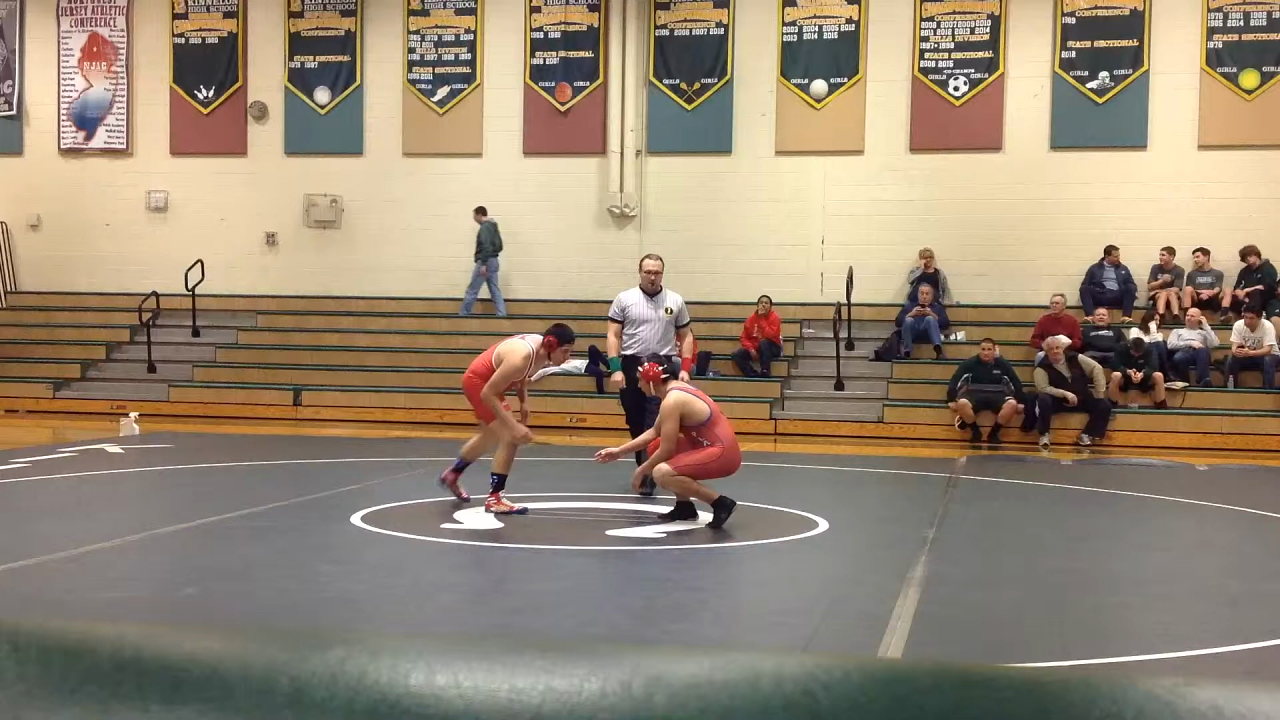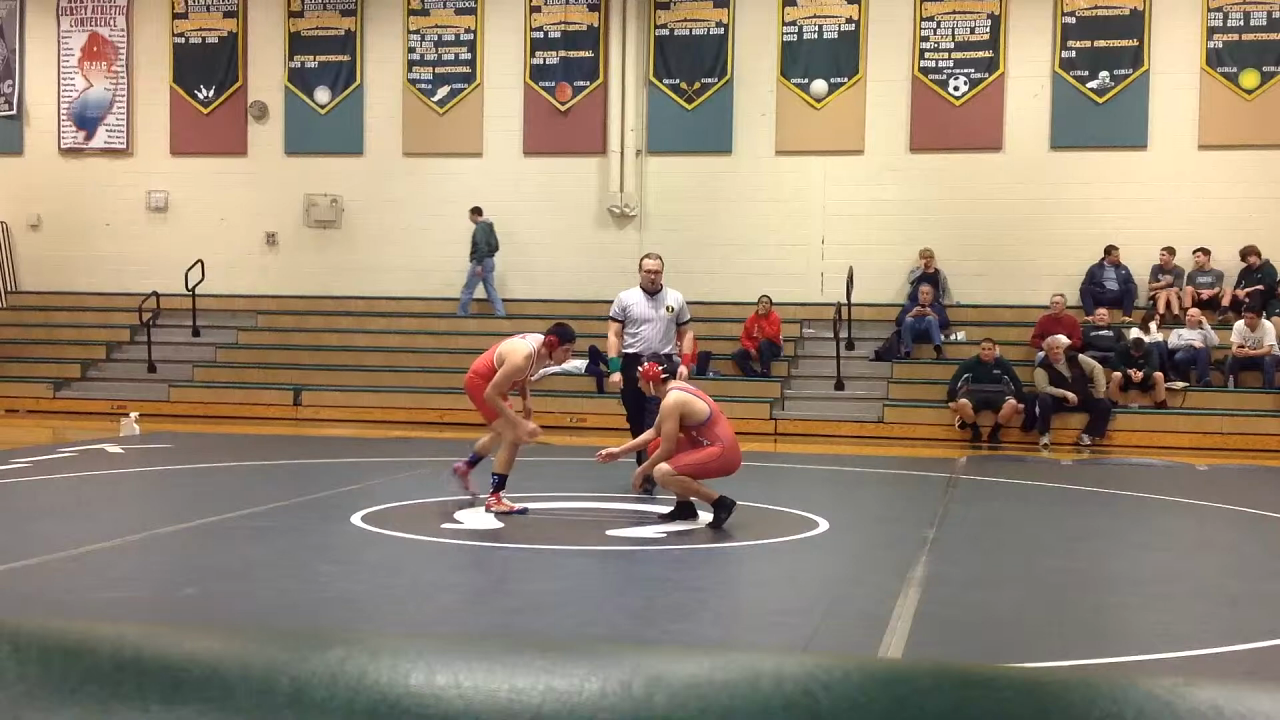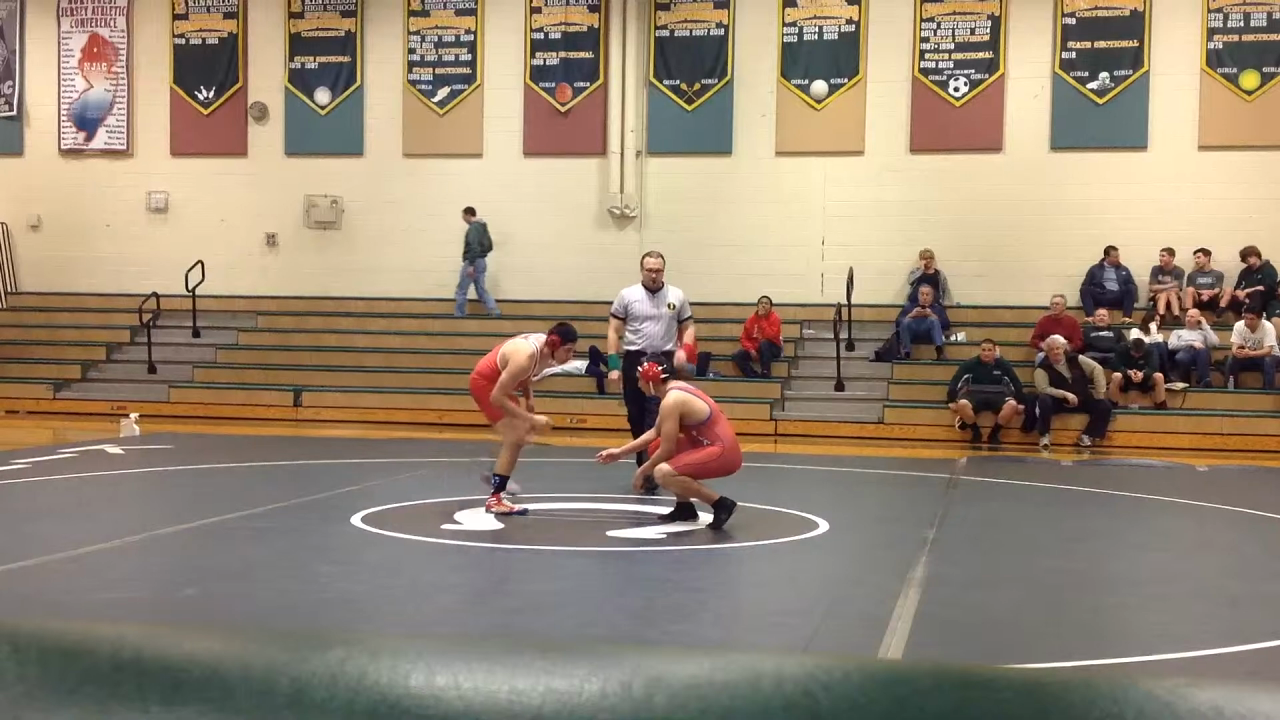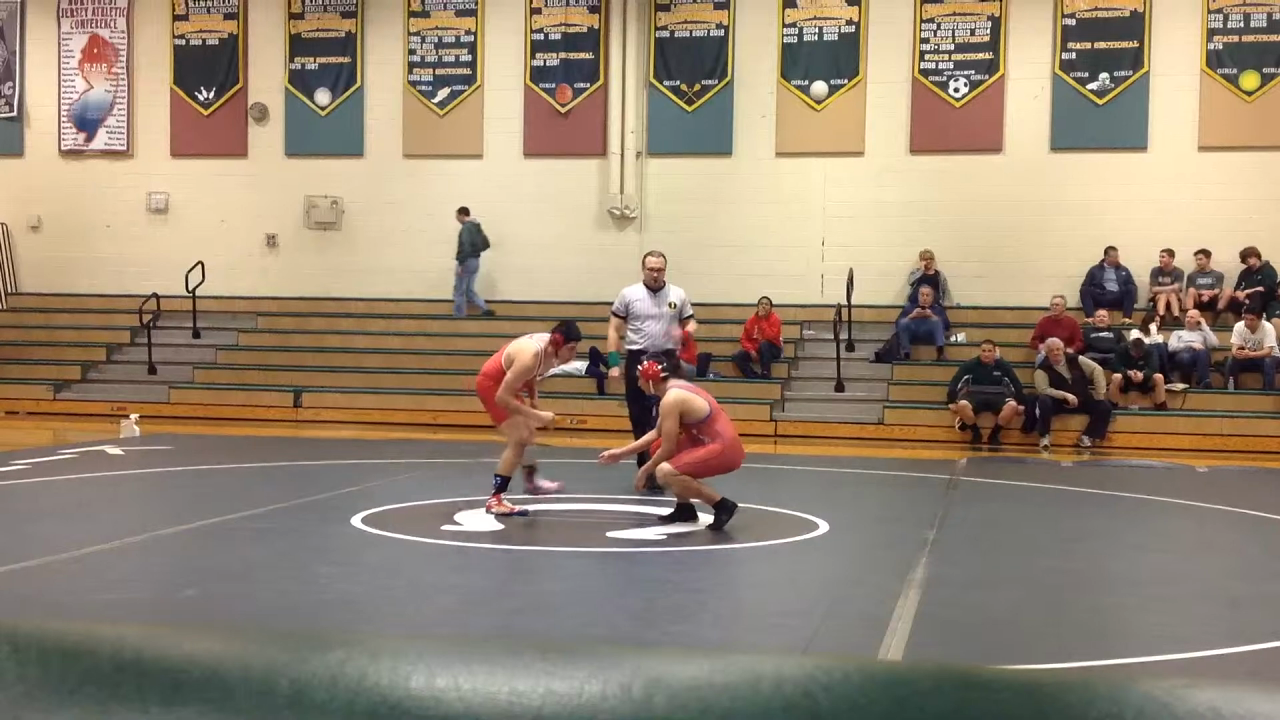
dt=0.1s
person 1, frame 1
left shoulder: (675, 301)
right shoulder: (624, 299)
left elbow: (686, 336)
right elbow: (613, 336)
left wrist: (686, 367)
right wrist: (615, 368)
right hip: (631, 366)
left knee: (654, 422)
right knee: (636, 424)
left ankle: (647, 478)
person 1, frame 2
left shoulder: (676, 299)
right shoulder: (625, 298)
left elbow: (687, 333)
right elbow: (613, 335)
left wrist: (685, 363)
right wrist: (614, 368)
right hip: (632, 365)
left knee: (654, 421)
right knee: (636, 422)
left ankle: (648, 476)
person 1, frame 3
left shoulder: (677, 296)
right shoulder: (626, 295)
left elbow: (689, 328)
right elbow: (614, 332)
left wrist: (685, 350)
right wrist: (613, 365)
right hip: (634, 361)
left knee: (657, 419)
right knee: (637, 420)
person 1, frame 4
left shoulder: (678, 295)
right shoulder: (628, 294)
left elbow: (692, 325)
right elbow: (614, 330)
left wrist: (684, 333)
right wrist: (613, 362)
left hip: (666, 360)
right hip: (637, 360)
right knee: (639, 419)
person 2, frame 1
left shoulder: (541, 348)
right shoulder: (522, 357)
right elbow: (487, 394)
left wrist: (524, 401)
right wrist: (514, 425)
left hip: (487, 381)
right hip: (478, 382)
left knee: (489, 434)
right knee: (510, 437)
left ankle: (452, 474)
right ankle: (494, 498)
person 2, frame 2
left shoulder: (543, 346)
right shoulder: (523, 356)
right elbow: (491, 394)
left wrist: (526, 400)
right wrist: (521, 424)
left hip: (492, 380)
right hip: (480, 381)
left knee: (501, 432)
right knee: (513, 437)
left ankle: (464, 467)
right ankle: (495, 498)
person 2, frame 3
left shoulder: (546, 348)
right shoulder: (525, 356)
right elbow: (496, 398)
left wrist: (529, 398)
right wrist: (530, 419)
left hip: (498, 382)
right hip: (484, 383)
left knee: (520, 432)
right knee: (515, 438)
left ankle: (496, 475)
right ankle: (495, 499)
person 2, frame 4
left shoulder: (551, 348)
right shoulder: (530, 356)
right elbow: (502, 398)
left wrist: (533, 397)
right wrist: (537, 415)
left hip: (505, 383)
right hip: (491, 384)
left knee: (528, 432)
right knee: (519, 438)
left ankle: (532, 480)
right ankle: (496, 500)
person 3, frame 1
left shoulder: (672, 401)
right shoulder: (675, 391)
left elbow: (667, 449)
right elbow: (654, 432)
left wrist: (641, 471)
right wrist: (619, 451)
left hip: (723, 454)
right hip: (715, 446)
left knee: (661, 473)
right knee: (654, 448)
left ankle: (720, 503)
right ankle: (684, 506)
person 3, frame 2
left shoulder: (672, 401)
right shoulder: (675, 391)
left elbow: (667, 449)
right elbow: (655, 432)
left wrist: (642, 471)
right wrist: (620, 451)
left hip: (723, 454)
right hip: (714, 446)
left knee: (661, 473)
right knee: (655, 448)
left ankle: (720, 503)
right ankle: (685, 506)
person 3, frame 3
left shoulder: (671, 401)
right shoulder: (676, 391)
left elbow: (667, 449)
right elbow: (655, 433)
left wrist: (642, 471)
right wrist: (620, 452)
left hip: (723, 454)
right hip: (718, 446)
left knee: (662, 473)
right knee: (655, 449)
left ankle: (721, 504)
right ankle: (684, 507)
person 3, frame 4
left shoulder: (671, 399)
right shoulder: (676, 390)
left elbow: (668, 448)
right elbow: (657, 433)
left wrist: (644, 471)
right wrist: (622, 452)
left hip: (725, 450)
right hip: (717, 443)
left knee: (664, 472)
right knee: (657, 449)
left ankle: (722, 505)
right ankle: (684, 508)
